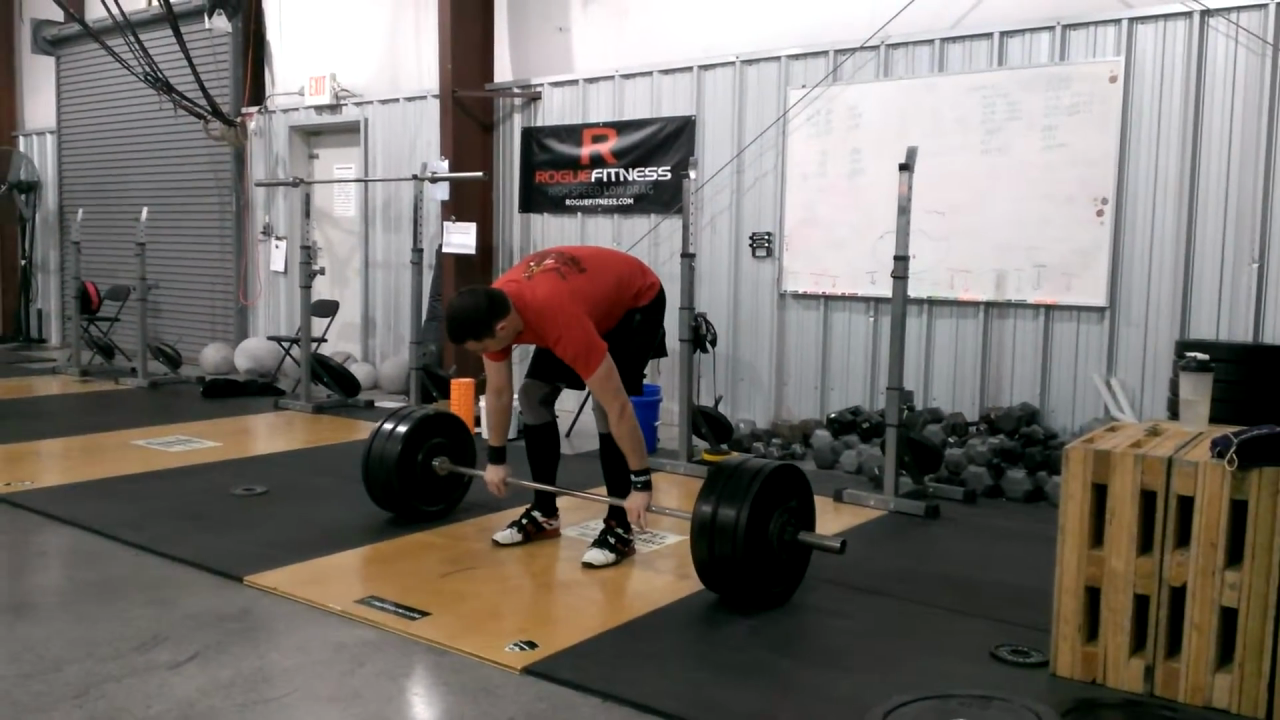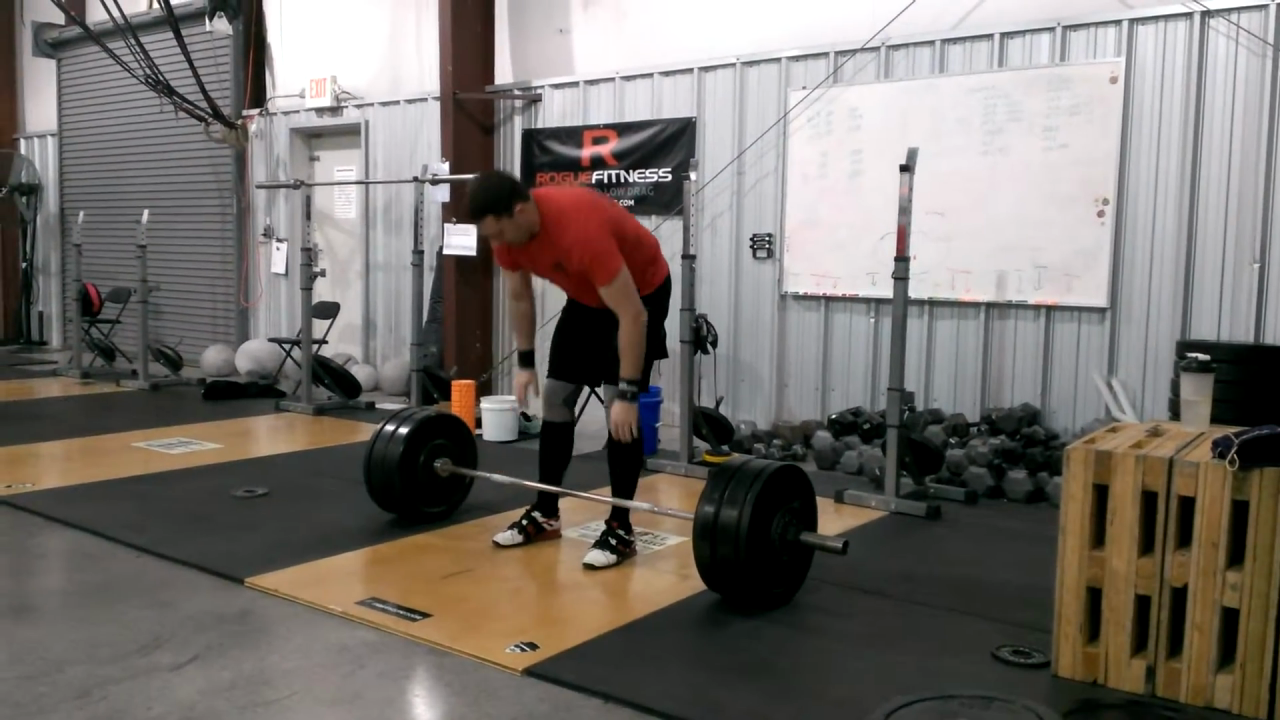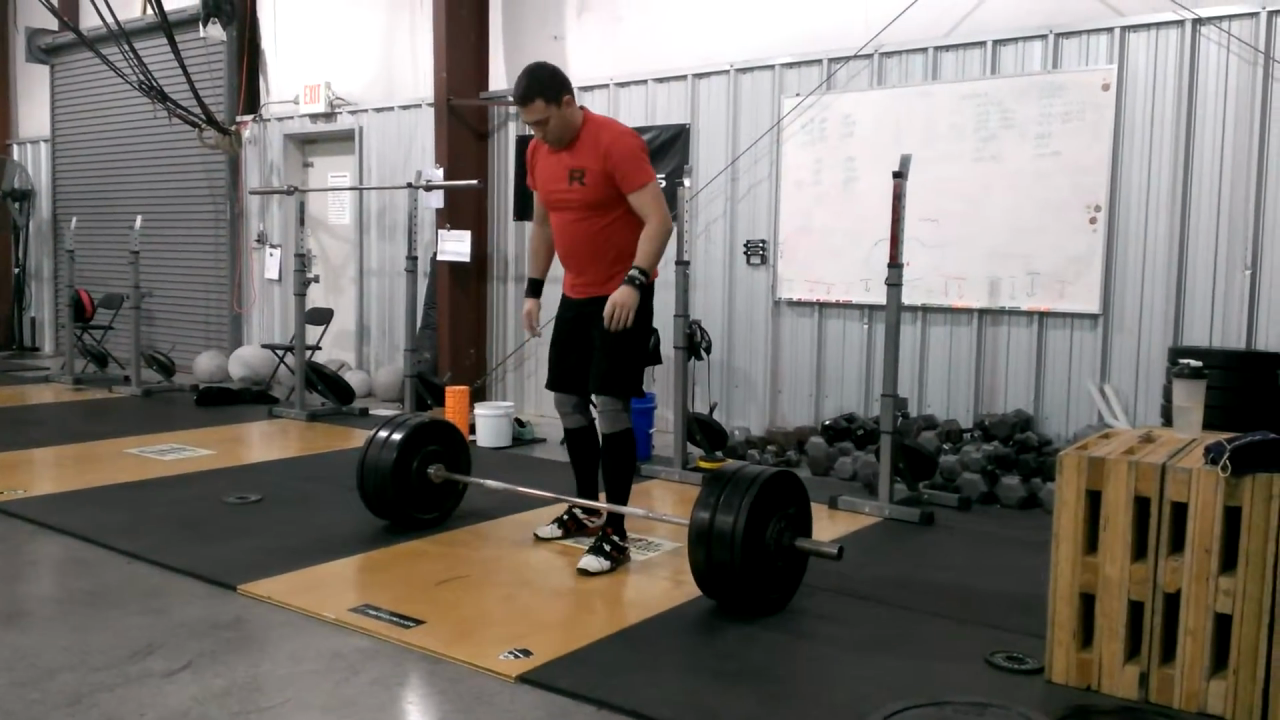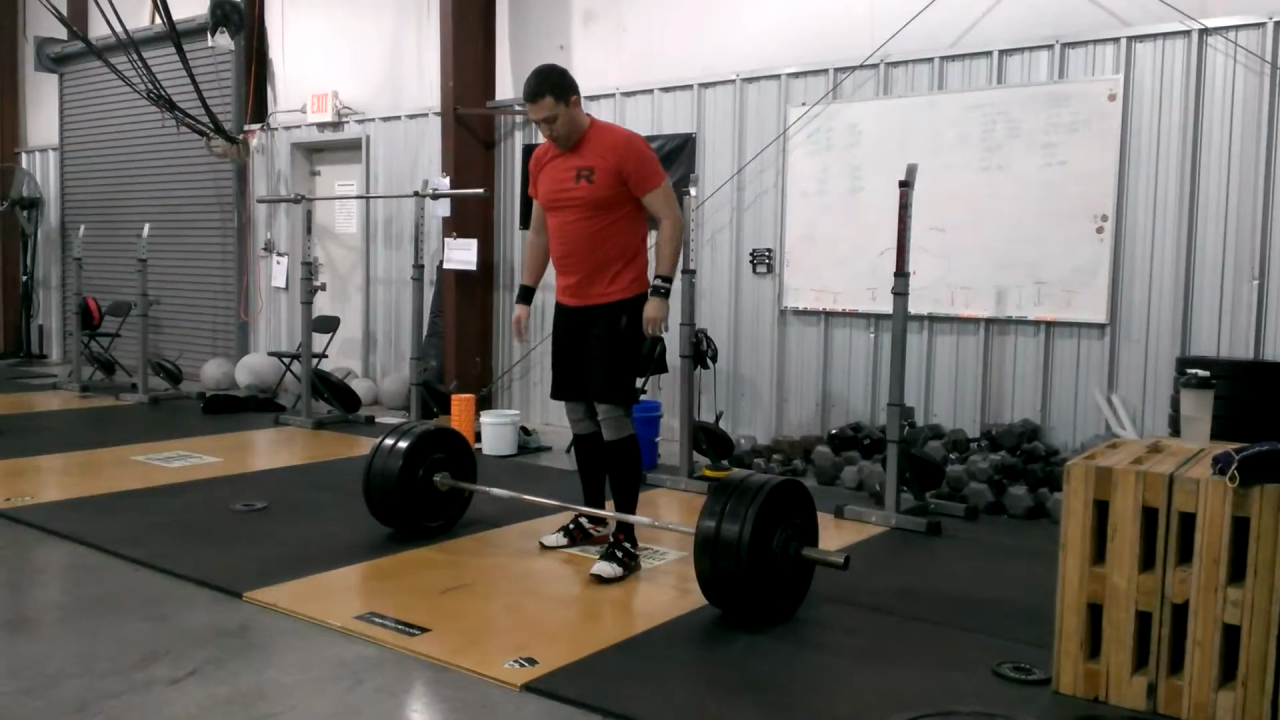
dt=0.5s
person 1, frame 1
left shoulder: (563, 322)
right shoulder: (494, 308)
left elbow: (618, 407)
right elbow: (498, 392)
left wrist: (641, 483)
right wrist: (496, 459)
left hip: (637, 303)
right hip: (591, 294)
left knee: (602, 404)
right knee: (533, 395)
left ankle: (619, 528)
right ankle: (543, 513)
person 1, frame 2
left shoulder: (580, 229)
right shoulder: (509, 229)
left elbow: (632, 316)
right elbow: (519, 298)
left wrist: (626, 393)
right wrist: (524, 364)
left hip: (644, 292)
right hip: (585, 298)
left knee: (616, 412)
right knee: (556, 397)
left ankle: (620, 529)
right ankle: (543, 513)
person 1, frame 3
left shoulder: (616, 143)
right shoulder: (539, 151)
left elbow: (659, 220)
left wrist: (632, 282)
right wrist: (533, 291)
left hip: (622, 295)
right hip: (575, 296)
left knee: (610, 407)
right knee: (567, 402)
left ankle: (616, 533)
right ankle: (588, 510)
person 1, frame 4
left shoulder: (624, 147)
right shoulder: (542, 159)
left elbow: (670, 218)
left wrist: (660, 289)
right wrist: (524, 296)
left hip: (618, 305)
right hip: (570, 305)
left knee: (612, 414)
right knee: (578, 413)
left ankle: (626, 540)
right ankle: (593, 518)
